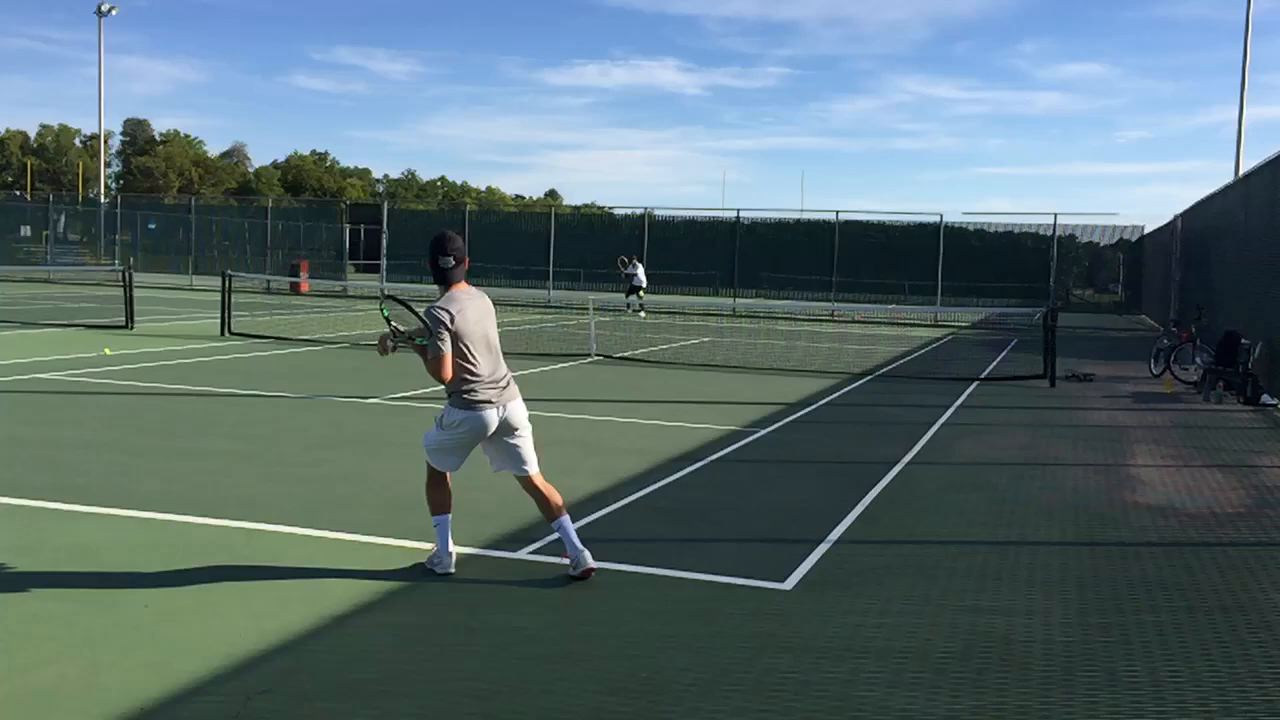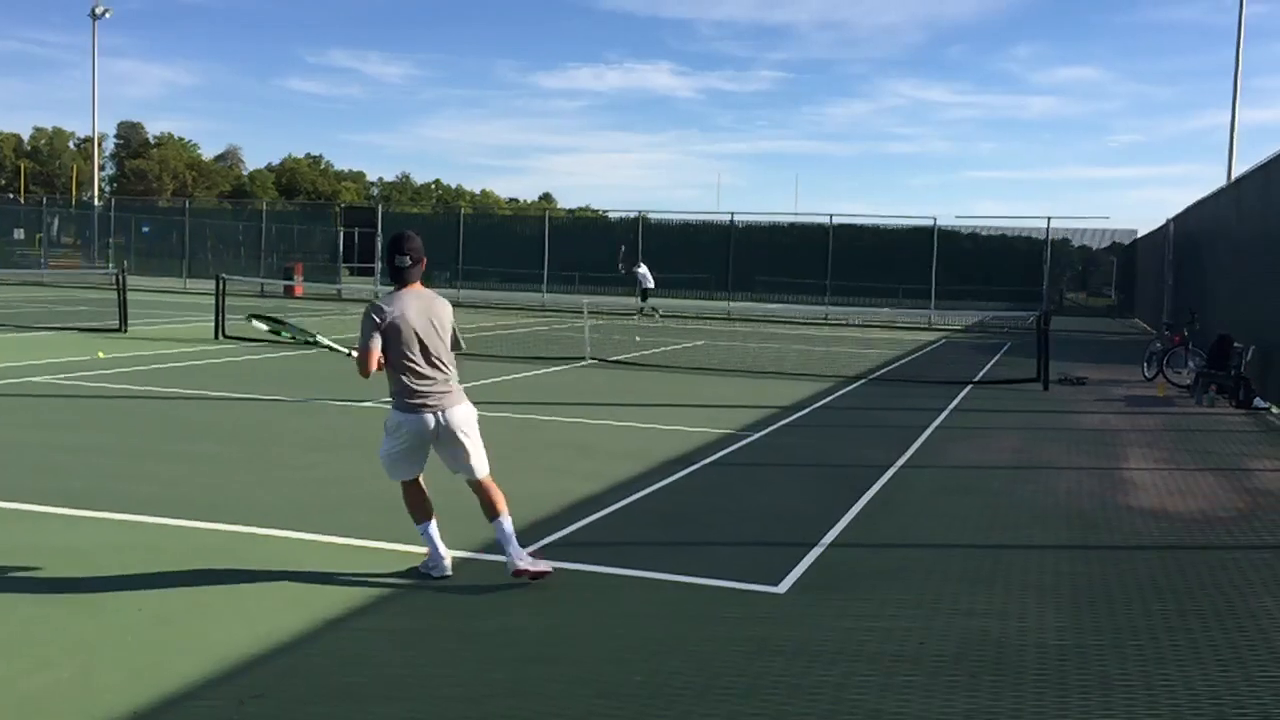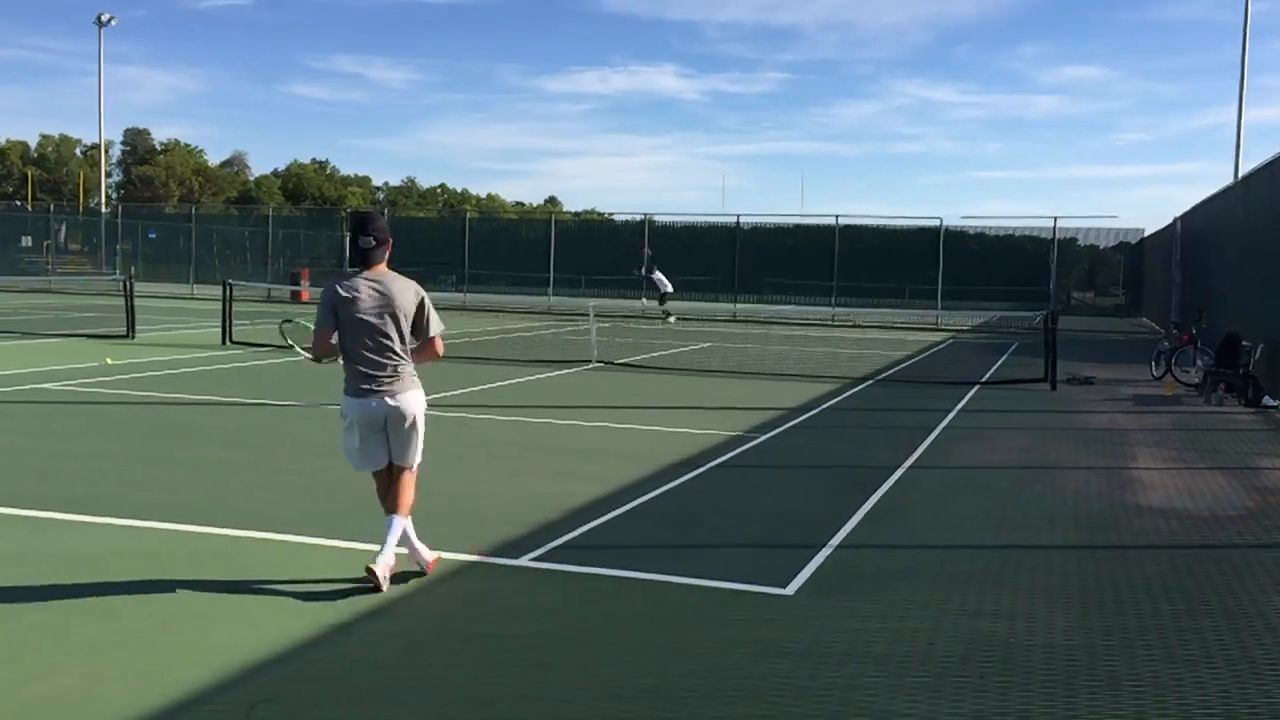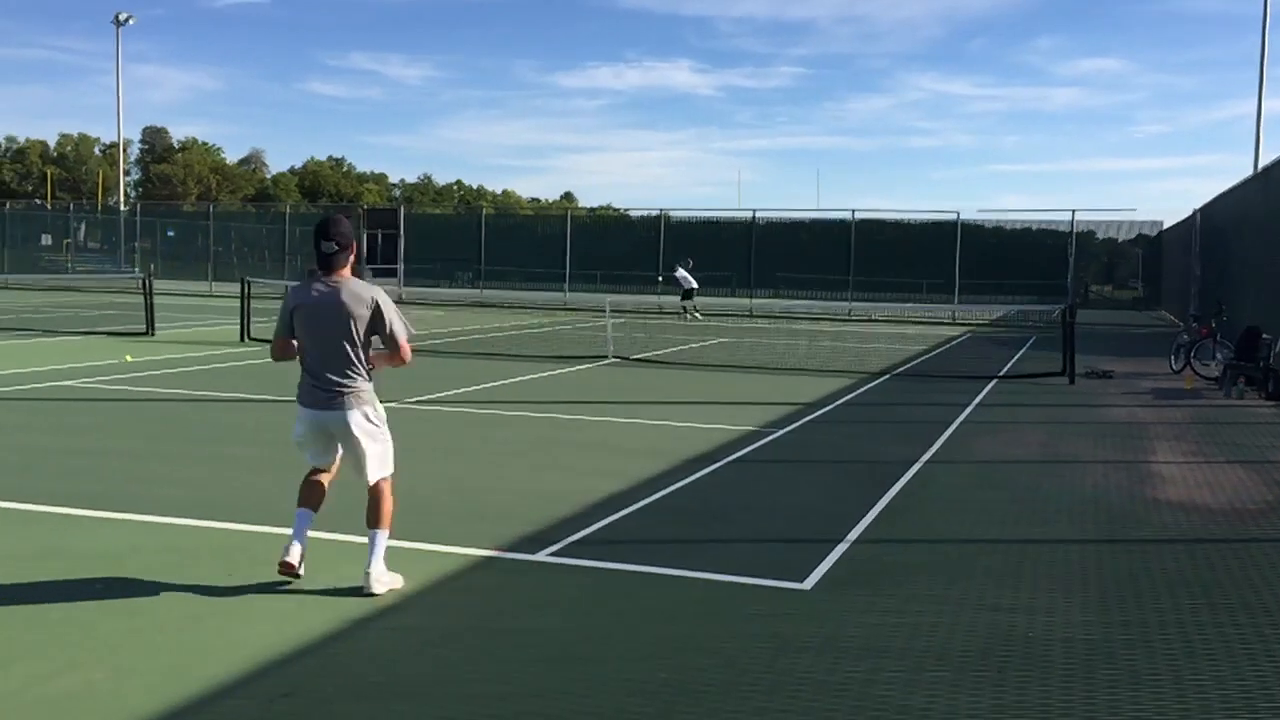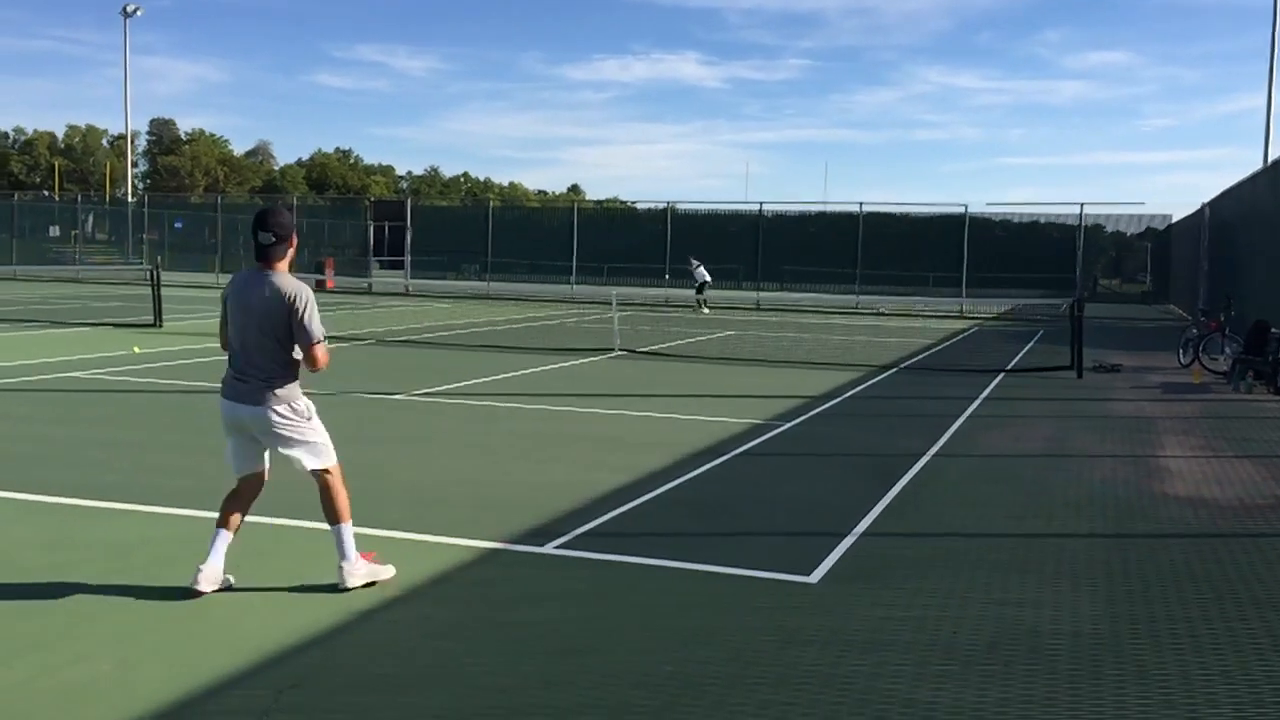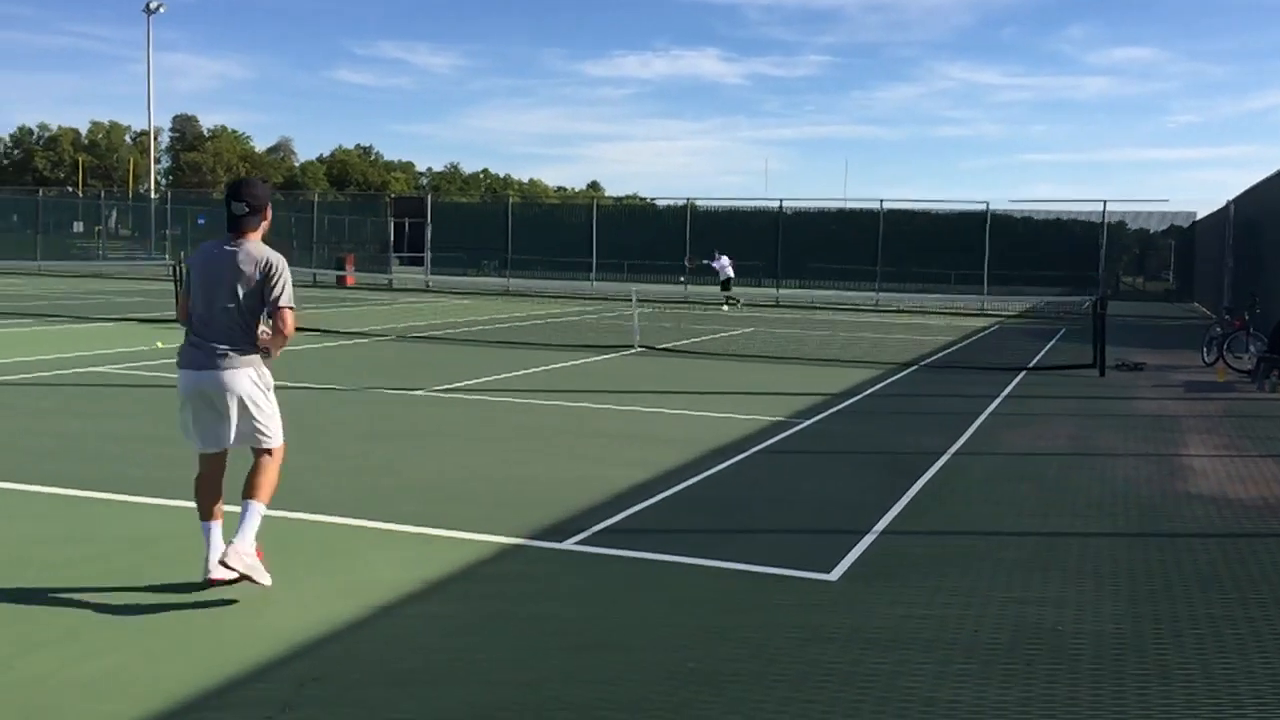
dt=0.2s
person 1, frame 1
left shoulder: (439, 311)
right shoulder: (482, 299)
left elbow: (442, 373)
left wrist: (409, 346)
left hip: (467, 411)
right hip: (509, 403)
left knee: (438, 470)
right knee: (533, 480)
left ankle: (444, 552)
right ankle: (578, 553)
person 1, frame 2
left shoulder: (378, 309)
right shoulder: (442, 305)
left elbow: (368, 369)
left wrist: (377, 359)
left hip: (410, 413)
right hip: (450, 406)
left knee: (409, 482)
right knee: (483, 483)
left ankle: (438, 556)
right ankle: (517, 555)
person 1, frame 3
left shoulder: (337, 292)
right shoulder: (412, 290)
left elbow: (319, 351)
right elbow: (435, 350)
left hip: (359, 399)
right hip: (403, 394)
left knee: (380, 475)
right knee: (405, 472)
left ankle: (415, 549)
right ankle: (384, 559)
person 1, frame 4
left shoulder: (296, 297)
right shoulder: (372, 296)
left elbow: (279, 353)
right elbow: (403, 356)
left hip: (311, 408)
right hip: (355, 406)
left knee: (320, 471)
right knee: (380, 484)
left ankle: (295, 548)
right ankle: (376, 571)
person 1, frame 5
left shoulder: (234, 285)
right shoulder: (297, 292)
right elbow: (317, 361)
right wrist: (300, 357)
left hip: (234, 401)
right hip: (275, 402)
left knee: (249, 481)
right knee: (329, 473)
left ankle: (210, 569)
right ankle: (351, 564)
person 1, frame 6
left shoulder: (199, 255)
right shoulder: (269, 261)
left elbow: (184, 315)
right elbow: (285, 326)
right wrist: (269, 347)
left hip: (192, 370)
right hip: (238, 371)
left knee: (211, 462)
right knee: (270, 452)
left ankle: (214, 559)
right ankle: (243, 545)
